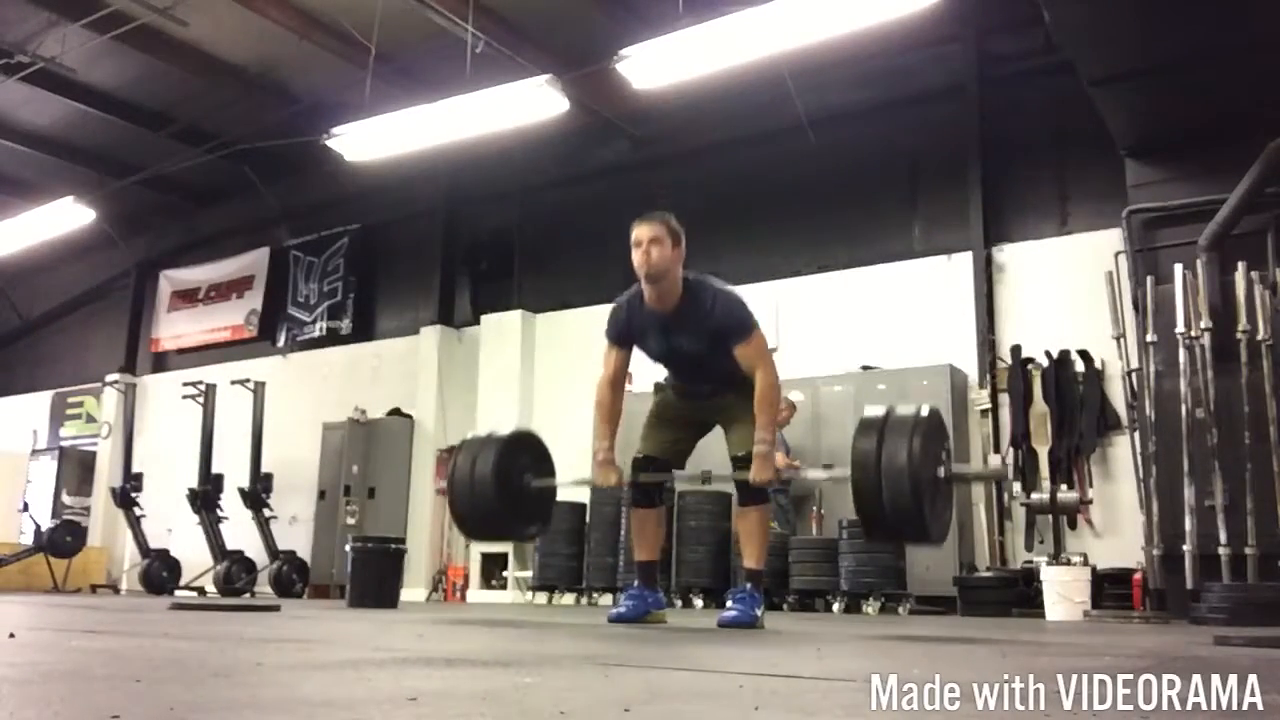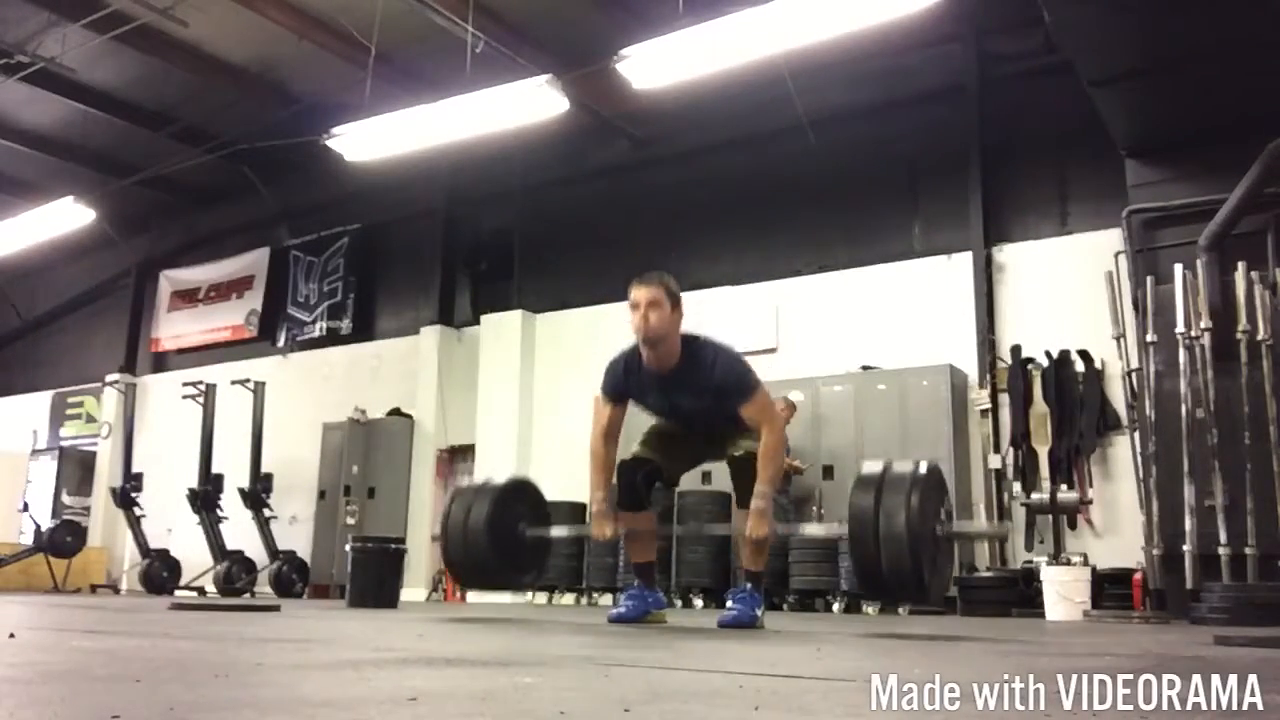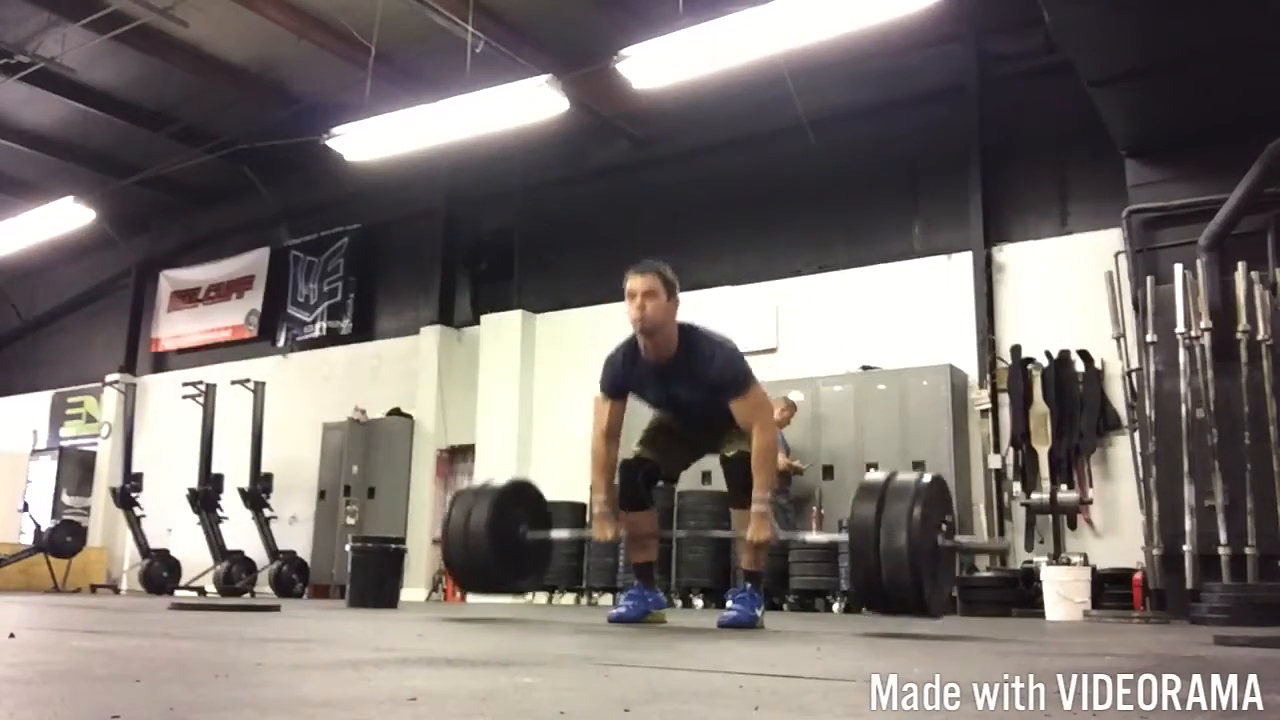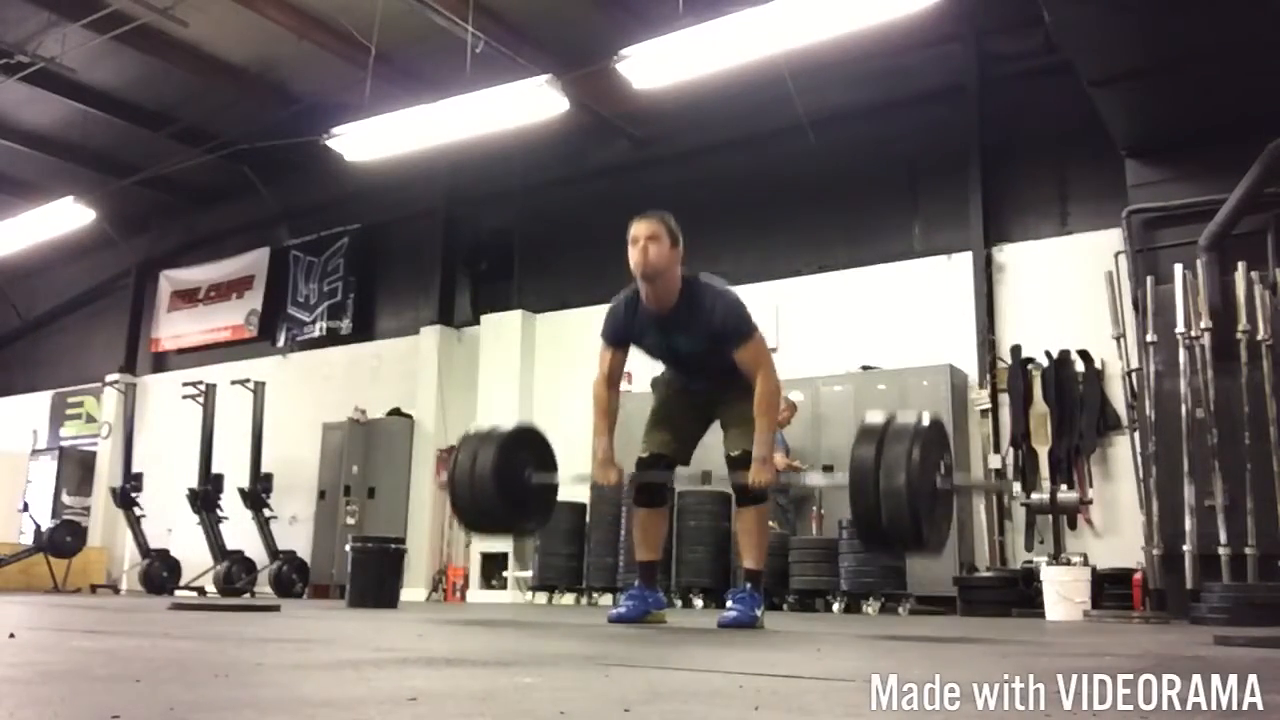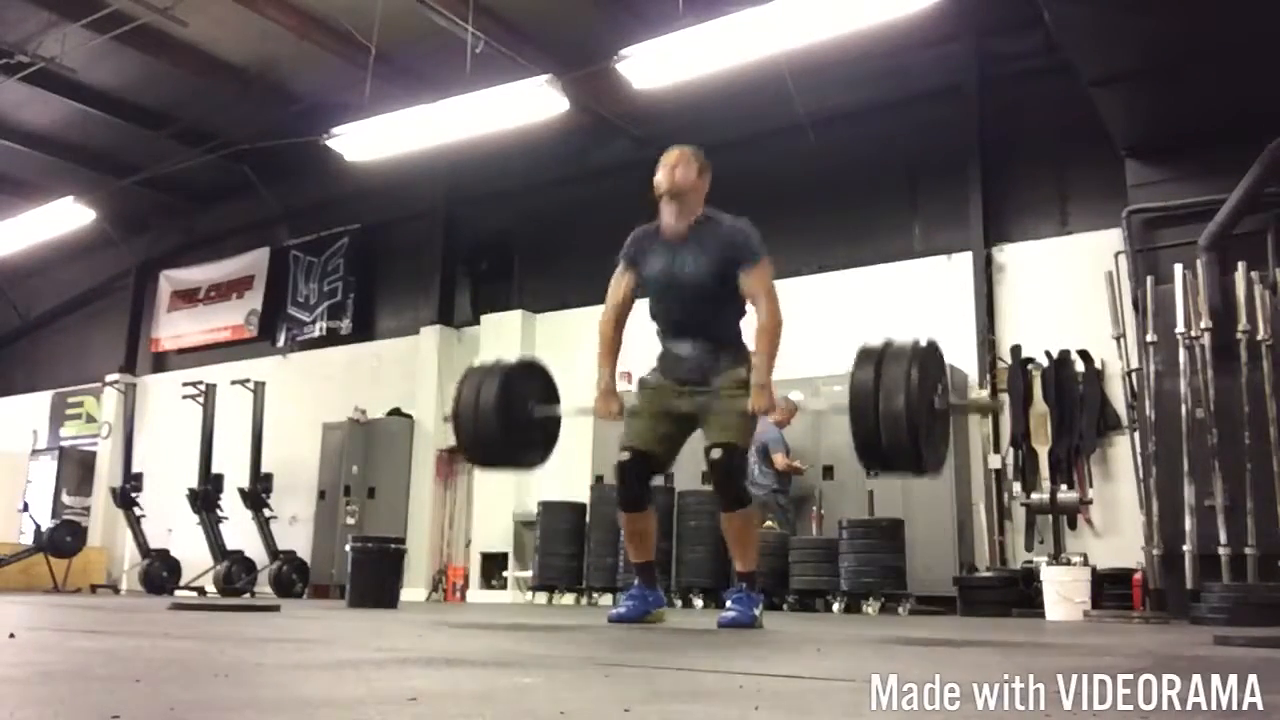
dt=0.2s
person 1, frame 1
left shoulder: (718, 303)
right shoulder: (626, 312)
left elbow: (764, 372)
right elbow: (610, 382)
left wrist: (764, 450)
right wrist: (603, 453)
left hip: (735, 391)
right hip: (681, 391)
left knee: (748, 471)
right knee: (644, 471)
left ankle: (749, 593)
right ankle: (646, 590)
person 1, frame 2
left shoulder: (717, 363)
right shoulder: (623, 369)
left elbow: (772, 427)
right elbow: (603, 436)
left wrist: (763, 505)
right wrist: (599, 505)
left hip: (736, 426)
right hip: (680, 428)
left knee: (746, 467)
right knee: (632, 472)
left ankle: (749, 593)
right ankle: (645, 591)
person 1, frame 3
left shoulder: (715, 355)
right shoulder: (621, 363)
left elbow: (763, 427)
right elbow: (605, 435)
left wrist: (761, 510)
right wrist: (602, 508)
left hip: (732, 423)
right hip: (678, 423)
left knee: (741, 465)
right knee: (632, 472)
left ankle: (749, 593)
right ankle: (645, 590)
person 1, frame 4
left shoulder: (716, 304)
right shoulder: (623, 312)
left elbow: (765, 374)
right elbow: (606, 382)
left wrist: (764, 455)
right wrist: (603, 454)
left hip: (735, 386)
right hip: (682, 386)
left knee: (745, 469)
right knee: (649, 469)
left ankle: (749, 593)
right ankle: (647, 590)
person 1, frame 5
left shoulder: (730, 234)
right shoulder: (641, 242)
left elbow: (768, 308)
right elbow: (614, 313)
left wrist: (761, 382)
right wrist: (605, 384)
left hip: (725, 370)
right hip: (670, 373)
left knee: (724, 470)
right knee: (631, 470)
left ankle: (747, 594)
right ankle: (646, 589)
